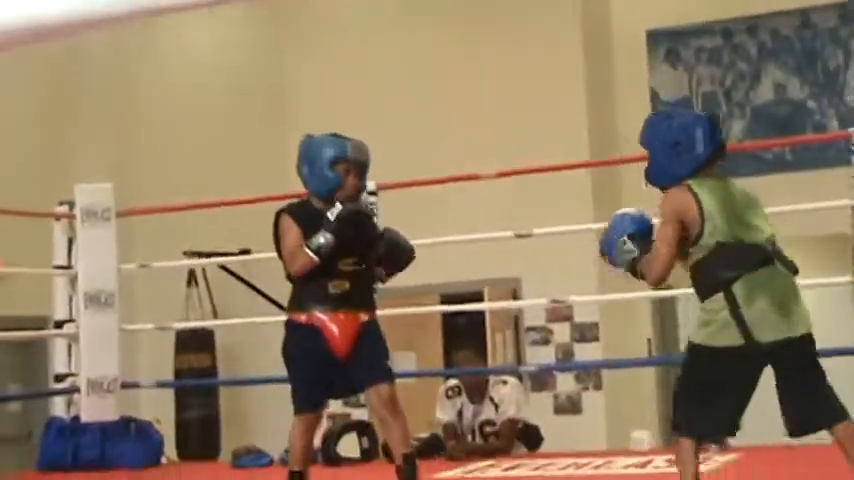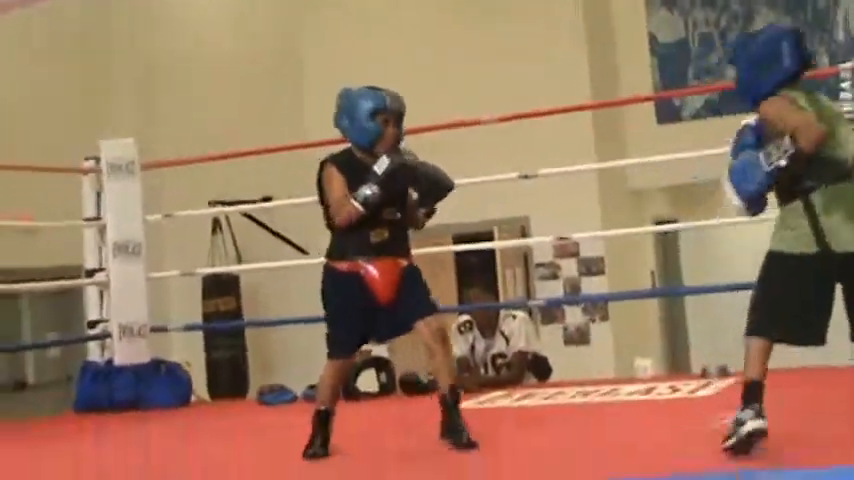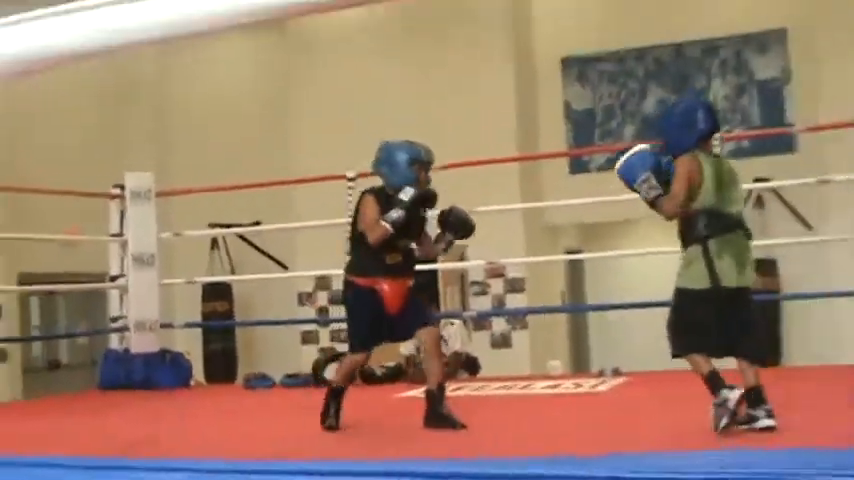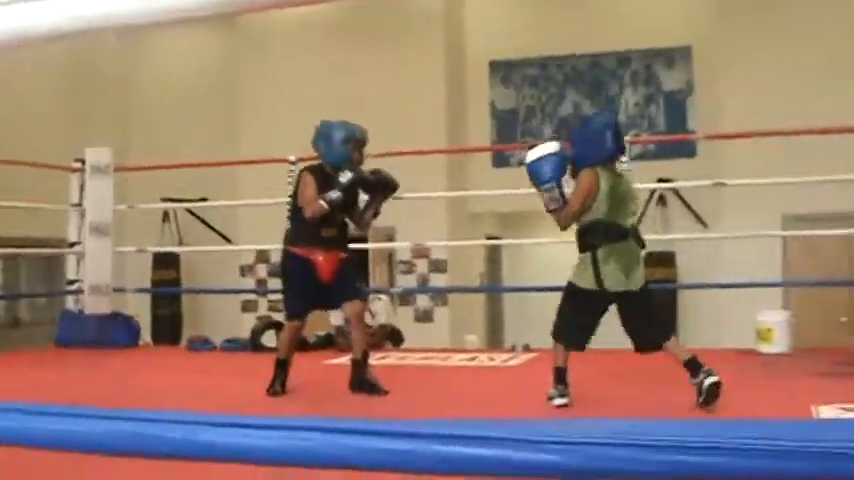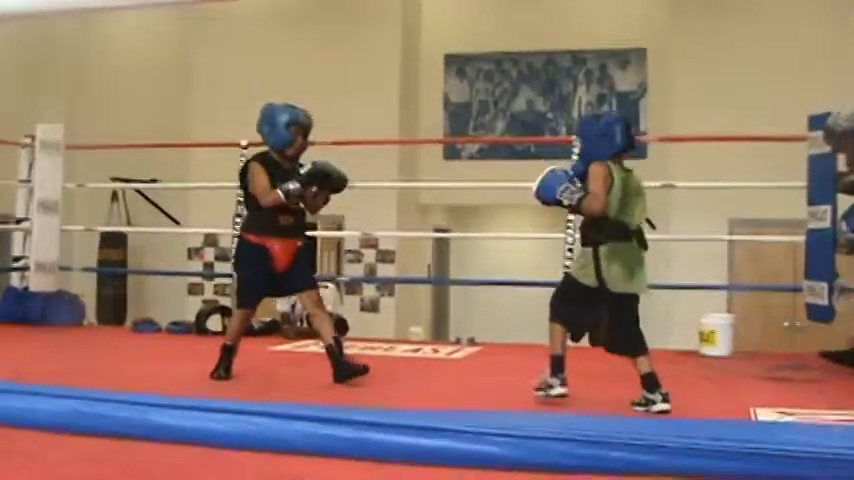
dt=0.3s
person 1, frame 1
left shoulder: (677, 198)
right shoulder: (741, 193)
left elbow: (656, 273)
right elbow: (767, 251)
left wrist: (629, 253)
left hip: (733, 316)
right hip: (784, 306)
left knee: (689, 418)
right knee: (823, 408)
person 1, frame 2
left shoulder: (774, 106)
left elbow: (815, 133)
left wrist: (777, 160)
left hip: (808, 220)
left knee: (764, 320)
left ankle: (751, 410)
person 1, frame 3
left shoulder: (687, 163)
right shoulder: (725, 166)
left elbow: (671, 210)
left wrist: (648, 188)
right wrist: (668, 180)
left hip: (705, 261)
right hip: (736, 259)
left knee: (686, 336)
right knee: (741, 338)
left ankle: (722, 392)
right ankle: (758, 407)
person 1, frame 4
left shoulder: (588, 176)
right shoulder: (622, 181)
left elbow: (565, 220)
left wrist: (549, 191)
left hip: (597, 268)
right hip: (629, 263)
left knee: (567, 327)
right knee: (655, 329)
left ankle: (560, 388)
person 1, frame 5
left shoulder: (599, 169)
right shoulder: (634, 181)
left elbow: (596, 207)
left wrist: (569, 197)
right wrist: (577, 196)
left hip: (598, 262)
right hip: (629, 265)
left knee: (560, 310)
right knee: (629, 335)
left ankle: (556, 377)
right ankle: (656, 393)
person 2, frame 1
left shoulder: (359, 220)
right shoulder: (293, 217)
left elbow: (377, 274)
right elbow: (296, 267)
left wrist: (391, 261)
right wrist: (331, 229)
left hip: (360, 325)
right hip: (311, 328)
left knee: (384, 397)
right knee: (308, 414)
person 2, frame 2
left shoulder: (397, 168)
right shoulder: (336, 167)
left elbow: (414, 221)
right elbow: (342, 215)
left wrist: (428, 199)
right wrist: (378, 181)
left hip: (398, 268)
right hip: (350, 274)
left knee: (434, 329)
right knee: (341, 358)
left ankle: (451, 419)
person 2, frame 3
left shoulder: (415, 205)
right shoulder: (372, 199)
left elbow: (427, 251)
right elbow: (373, 236)
left wrist: (450, 233)
right wrist: (401, 208)
left hip: (402, 287)
right hip: (366, 288)
left knee: (431, 338)
right knee: (359, 355)
left ankle: (435, 409)
right ankle: (332, 400)
person 2, frame 4
left shoulder: (347, 184)
right shoulder: (310, 176)
left elbow: (361, 223)
right elbow: (310, 211)
left wrist: (376, 198)
right wrist: (340, 188)
left hip: (336, 259)
right hip: (302, 259)
left knee: (356, 311)
right knee: (296, 321)
left ankle: (360, 375)
right ankle: (279, 376)
person 2, frame 5
left shoulder: (297, 169)
right shoulder: (258, 165)
left elbow: (312, 207)
right elbow: (267, 199)
left wrist: (324, 189)
right wrist: (300, 180)
left hip: (292, 247)
right hip: (258, 247)
left knee: (313, 301)
right knee: (246, 309)
left ankle: (340, 363)
right ankle: (225, 361)
